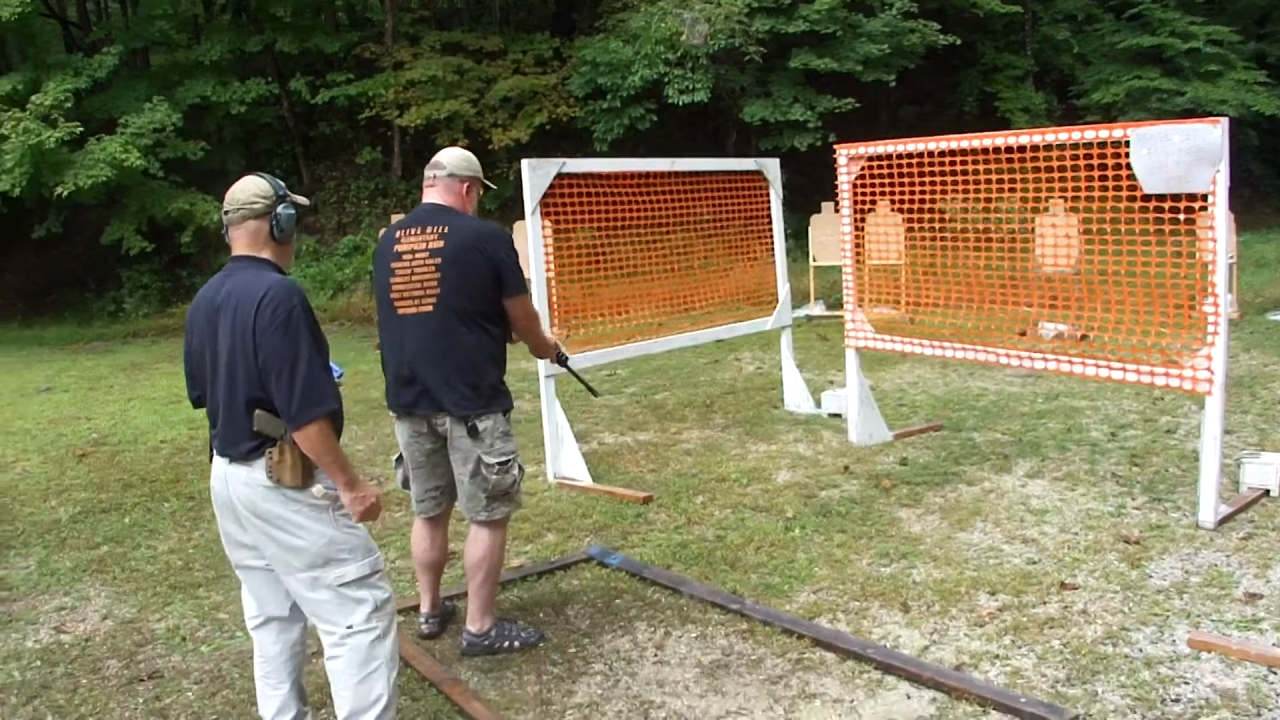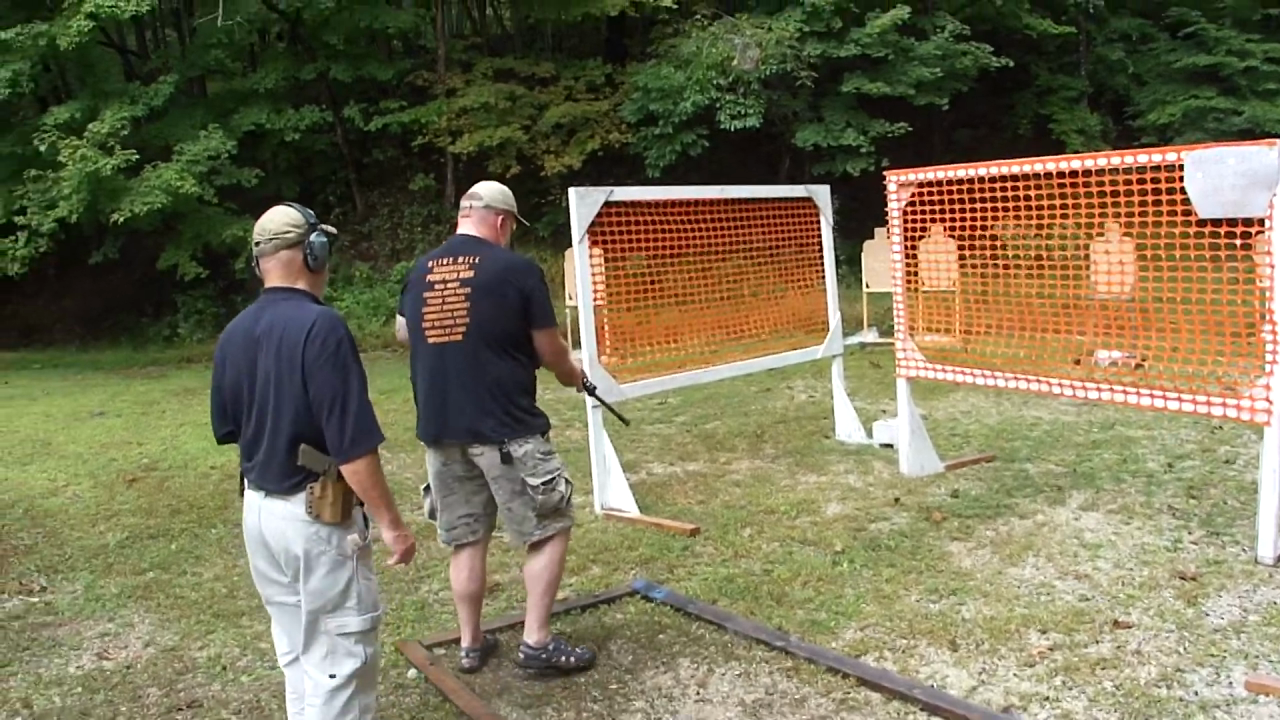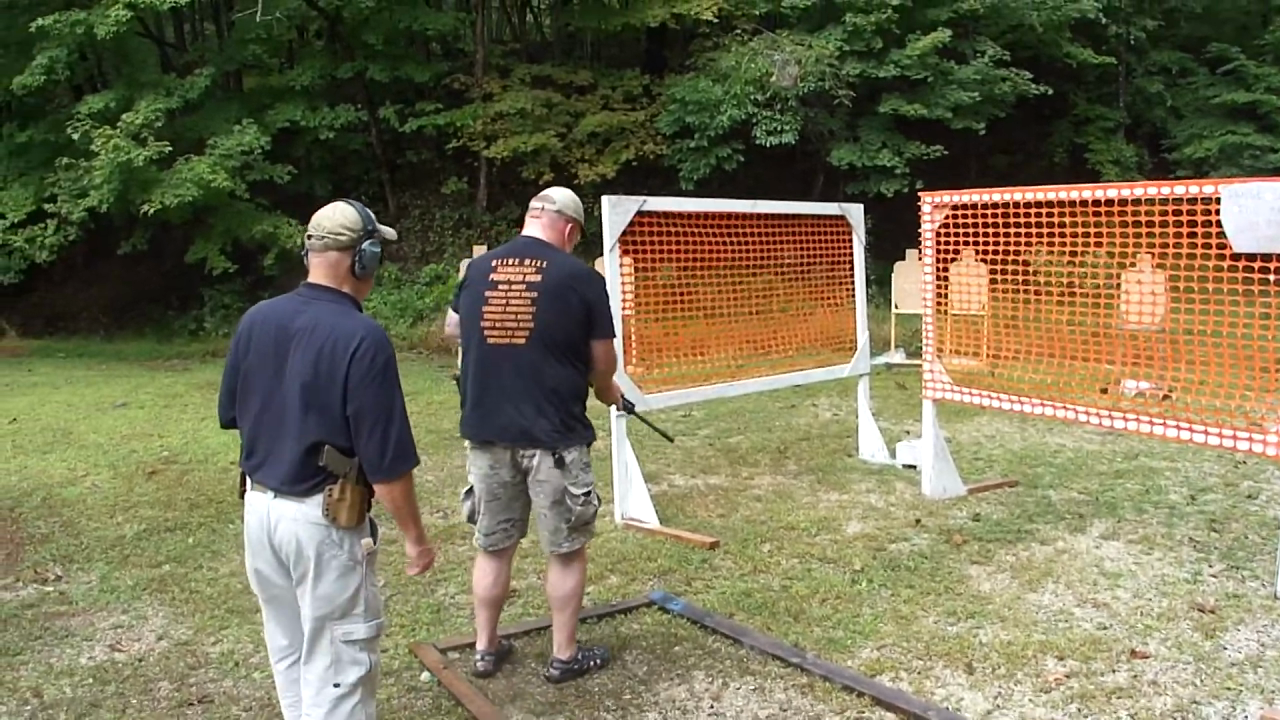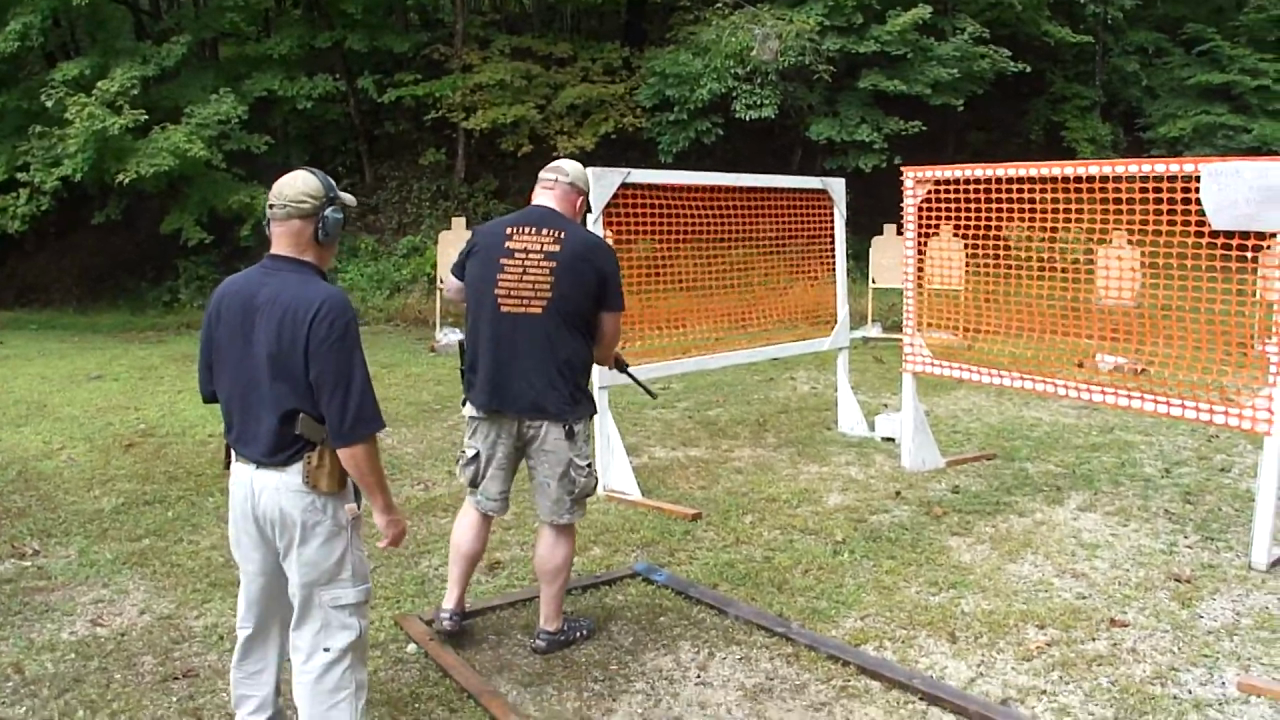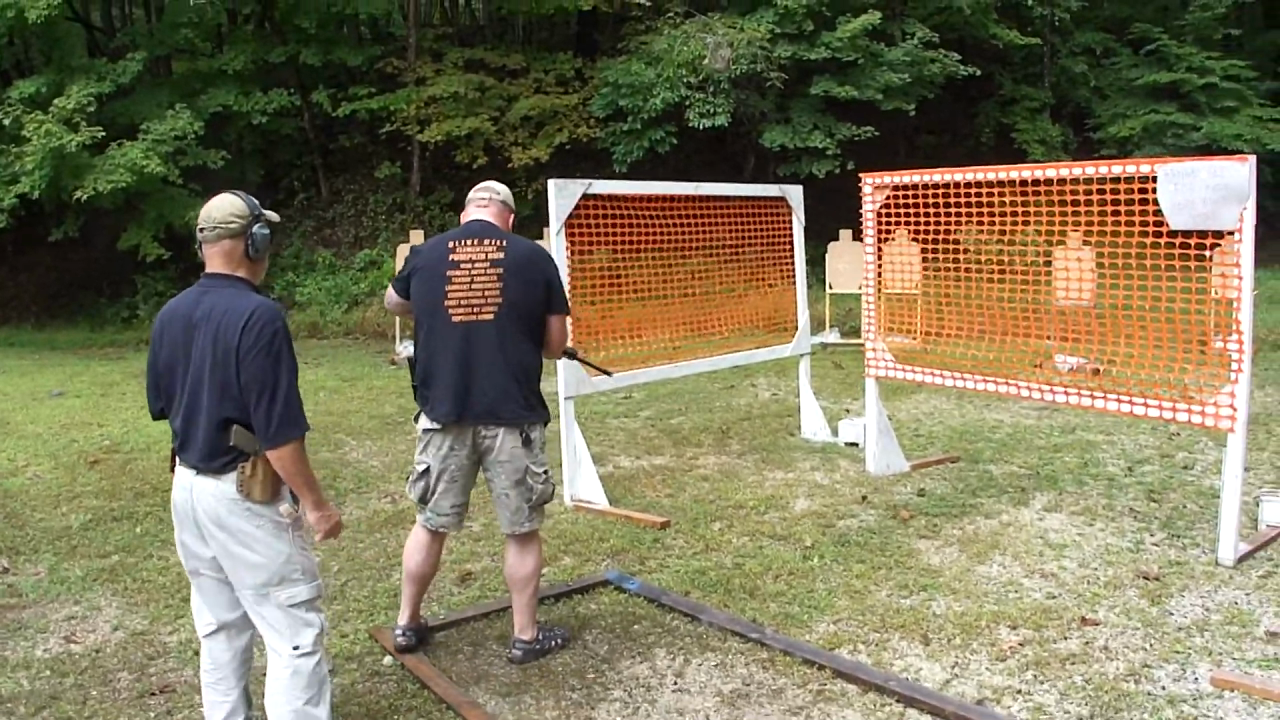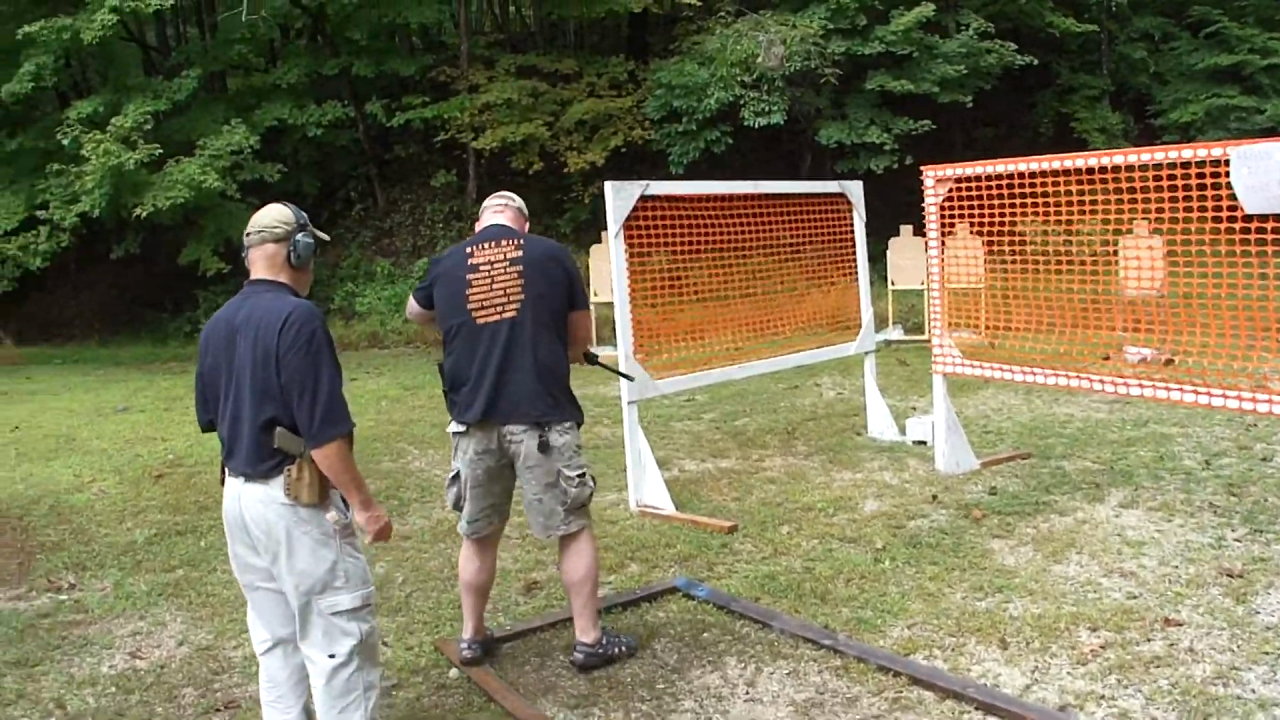
dt=0.4s
person 1, frame 1
left shoulder: (203, 301)
right shoulder: (278, 294)
right elbow: (304, 412)
right wrist: (349, 483)
left hip: (229, 476)
right hip: (283, 481)
left knee: (271, 616)
right knee: (362, 605)
person 1, frame 2
left shoulder: (233, 333)
right shoulder: (320, 326)
left elbow: (226, 428)
right elbow: (352, 443)
right wrist: (389, 521)
left hip: (258, 509)
right hip: (317, 516)
left knee: (297, 651)
right knee: (341, 657)
person 1, frame 3
left shoulder: (257, 319)
right shoulder: (363, 338)
left elbow: (231, 414)
right elbow: (387, 460)
right wrist: (415, 536)
left hip: (259, 506)
right hip: (324, 519)
left knee: (289, 649)
right knee: (339, 662)
person 1, frame 4
left shoulder: (226, 295)
right shoulder: (325, 305)
left elbow: (213, 388)
right elbow: (351, 427)
right wrist: (383, 506)
left hip: (245, 478)
right hip: (307, 487)
left knee: (257, 616)
right knee: (329, 632)
person 1, frame 5
left shoulder: (171, 314)
right shoulder: (257, 316)
left elbow: (161, 405)
right elbow: (280, 432)
right wrist: (315, 503)
left hip: (189, 488)
right hip: (246, 495)
left knee: (219, 625)
right knee: (297, 631)
person 1, frame 6
left shoulder: (216, 325)
right shoulder: (297, 317)
left elbow: (210, 417)
right elbow: (325, 431)
right wrist: (362, 502)
left hip: (238, 497)
right hip: (296, 500)
left knee: (275, 638)
right knee: (341, 640)
person 2, frame 1
left shoulder: (388, 242)
right shoulder: (486, 237)
right elbow: (521, 317)
right wrist: (541, 344)
left hip: (409, 400)
right hip: (474, 402)
left knee: (429, 511)
right knee: (489, 516)
left ankle: (430, 611)
right ankle: (480, 627)
person 2, frame 2
left shoulder: (419, 272)
right shoulder: (517, 269)
left elbow: (405, 335)
right elbow: (549, 350)
right wrist: (571, 374)
left hip: (441, 431)
right hip: (508, 431)
left knee: (464, 542)
right knee: (549, 530)
left ankle: (471, 644)
right ankle: (537, 642)
person 2, frame 3
left shoulder: (477, 269)
right shoulder: (581, 277)
left elbow: (452, 330)
right elbow: (603, 362)
right wrist: (606, 391)
left hip: (486, 432)
right hip: (554, 436)
left knee: (492, 546)
right knee: (565, 550)
left ankle: (486, 648)
right ankle: (564, 655)
person 2, frame 4
left shoulder: (485, 236)
right shoulder: (594, 250)
left elbow: (452, 291)
right elbow: (608, 337)
right wrist: (599, 356)
left hip: (489, 399)
right hip: (557, 406)
left knee: (479, 503)
right knee: (558, 520)
left ankle: (451, 607)
right ankle: (550, 626)
person 2, frame 5
left shoulder: (425, 254)
right shoulder: (534, 257)
left elbow: (393, 303)
right elbow: (556, 342)
left hip: (443, 413)
right hip: (512, 416)
left knee: (431, 521)
right knee: (523, 529)
left ankle: (407, 624)
right ankle: (526, 635)
person 2, frame 6
left shoulder: (446, 263)
right shoulder: (552, 255)
left elbow: (415, 314)
right elbow: (580, 338)
left hip: (474, 420)
right hip: (544, 417)
left knee: (478, 534)
right knee: (572, 529)
left ankle: (472, 638)
right ankle: (590, 639)
